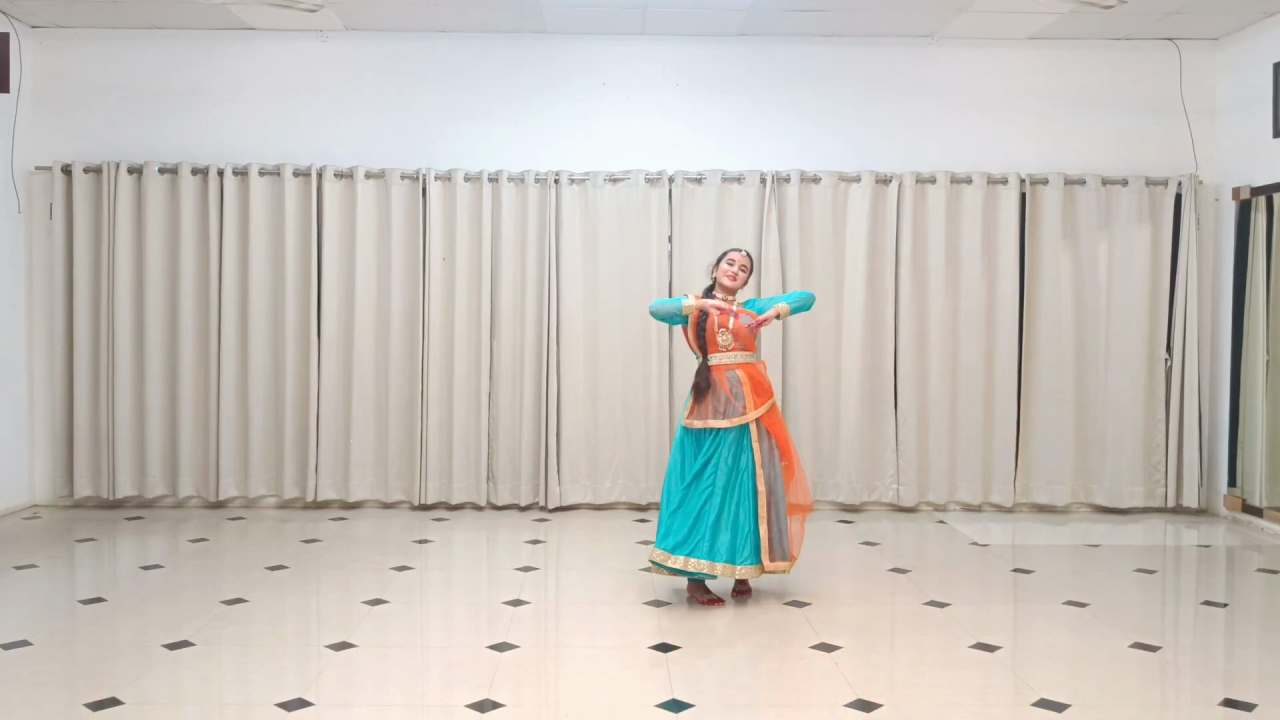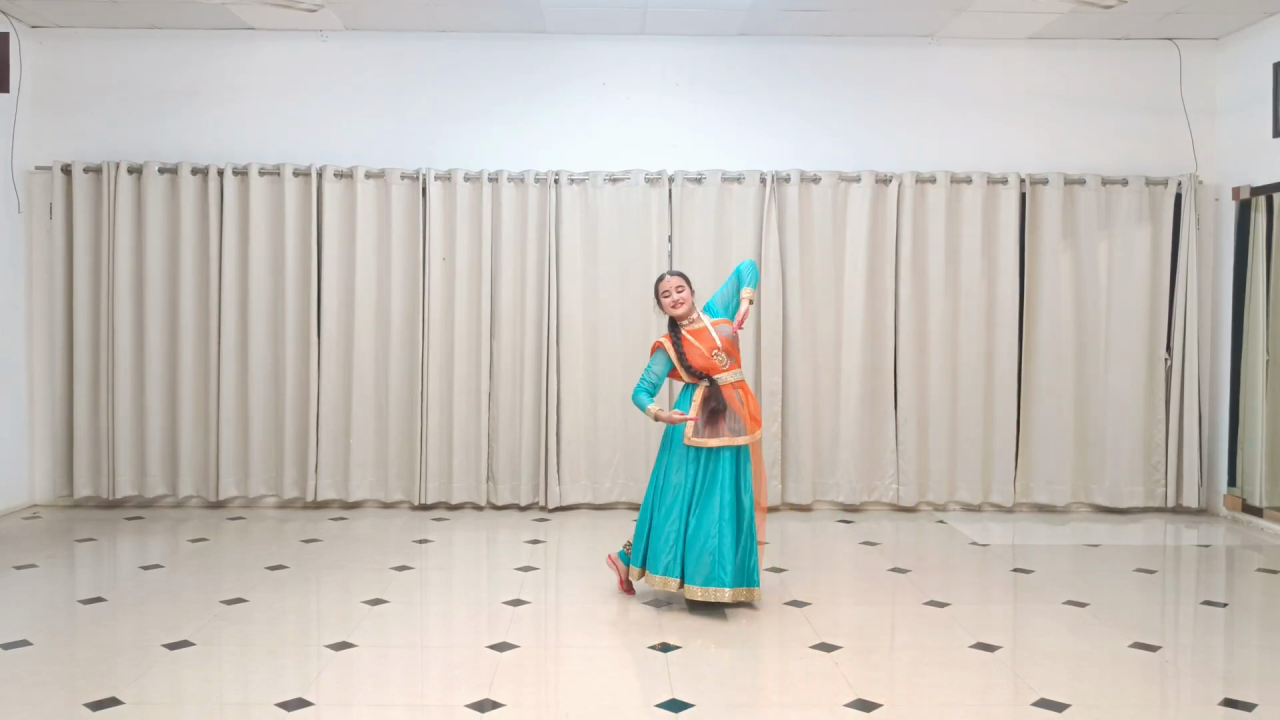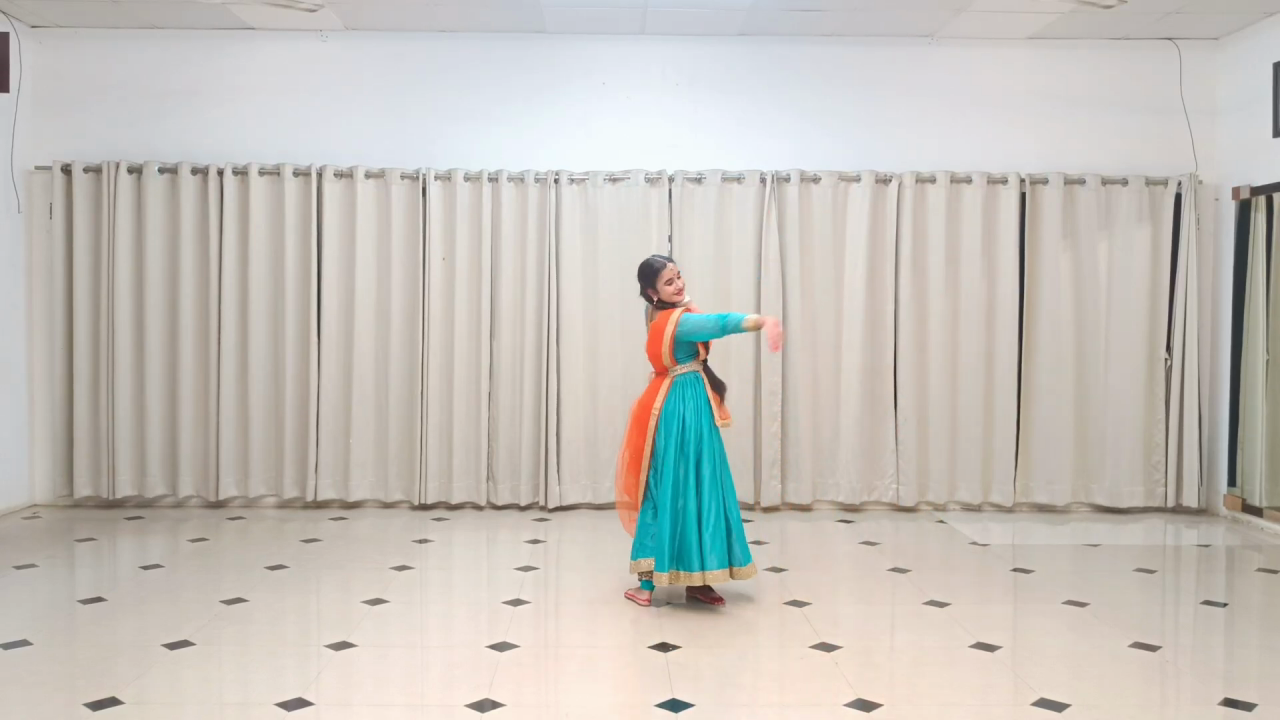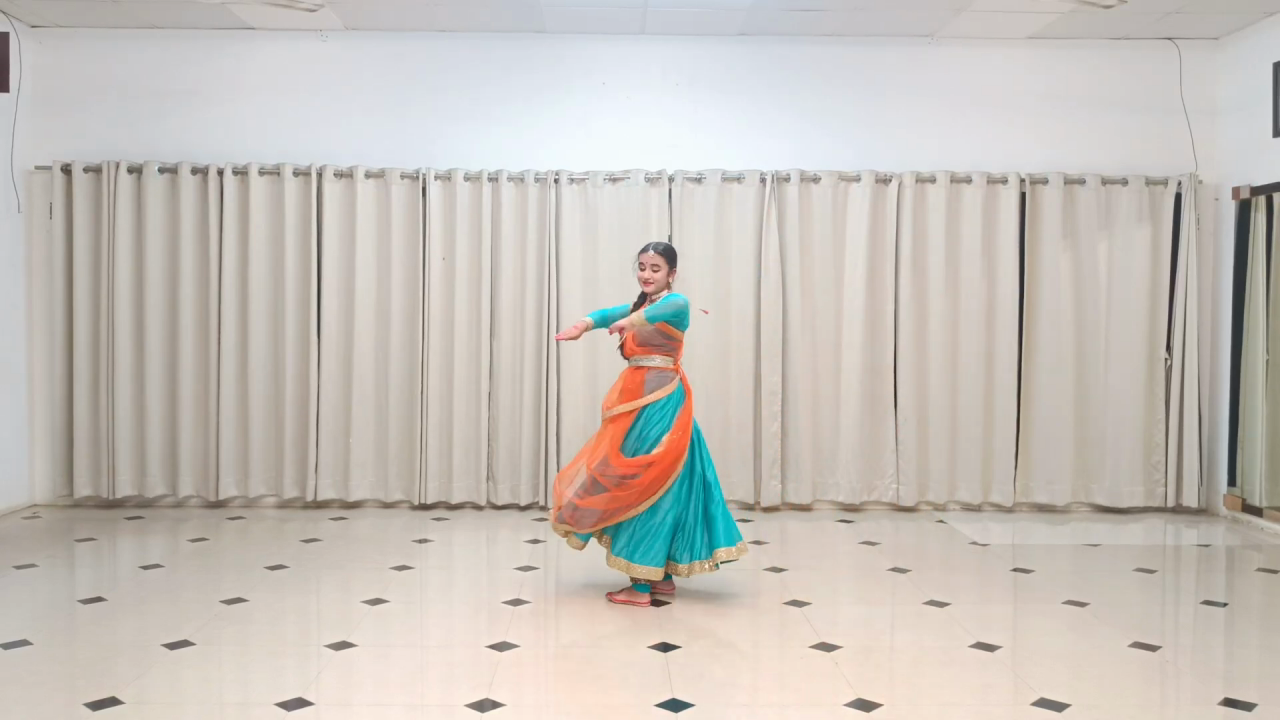
dt=0.5s
person 1, frame 1
left shoulder: (753, 308)
right shoulder: (694, 307)
left elbow: (807, 297)
right elbow: (657, 309)
left wrist: (776, 310)
right wrist: (703, 304)
left hip: (750, 402)
right hip: (710, 401)
left knee: (749, 483)
right knee: (704, 484)
left ankle: (742, 571)
right ankle: (696, 579)
person 1, frame 2
left shoulder: (717, 310)
right shoulder: (668, 345)
left elbow: (747, 267)
right elbow: (643, 389)
left wrist: (745, 303)
right wrist: (655, 413)
left hip: (733, 414)
right hip: (697, 419)
left knee: (724, 500)
right knee: (683, 497)
left ankle: (708, 579)
person 1, frame 3
left shoulder: (655, 311)
right shoulder: (681, 321)
right elbow: (719, 323)
right wrist: (761, 321)
left hip: (670, 402)
right hip: (683, 406)
left knee: (669, 490)
right knee: (688, 488)
left ankle: (671, 581)
right ankle: (694, 578)
person 1, frame 4
left shoulder: (671, 302)
right shoulder: (642, 305)
left elbow: (666, 307)
right elbow: (603, 315)
left wrist: (628, 321)
right wrist: (583, 324)
left hip: (659, 402)
right hip: (646, 403)
left knee: (640, 484)
right knee: (660, 485)
left ankle: (642, 584)
right ankle: (663, 572)
